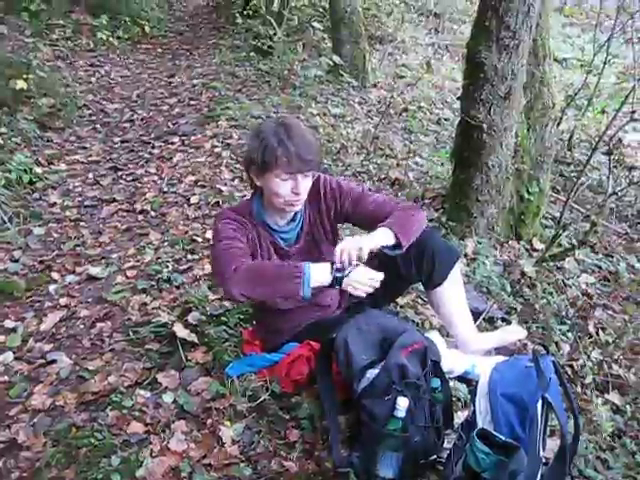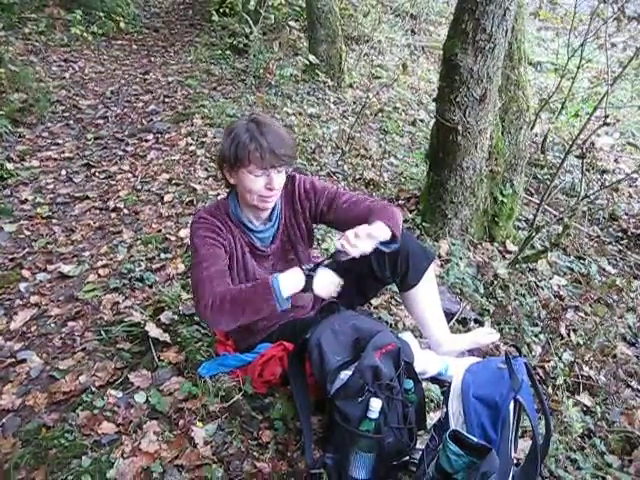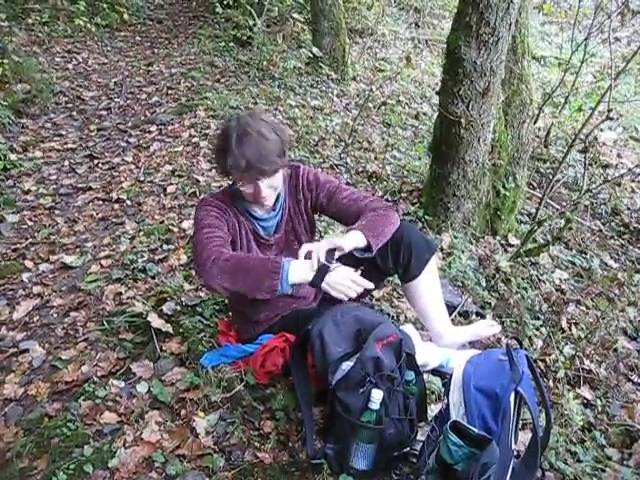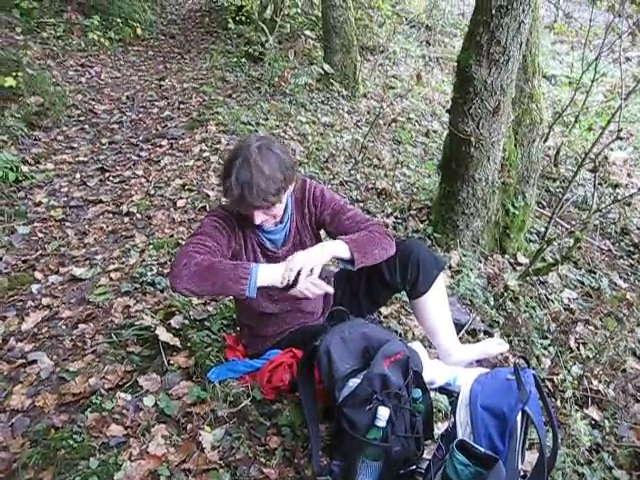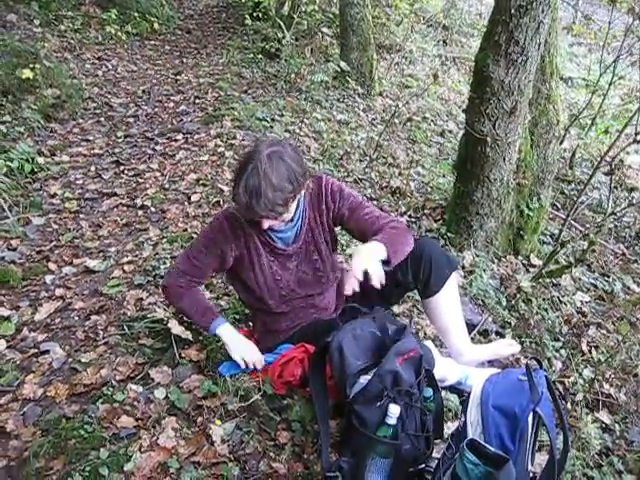
dt=1s
person 1, frame 1
left shoulder: (325, 192)
right shoulder: (235, 224)
left elbow: (411, 215)
right elbow: (234, 279)
left wrist: (371, 240)
right wrist: (332, 272)
left hip: (344, 298)
right hip: (296, 332)
left knee: (426, 243)
left ankle: (467, 342)
person 1, frame 2
left shoulder: (298, 191)
right shoulder: (210, 225)
left elbow: (387, 213)
right elbow: (214, 310)
left wrist: (371, 231)
right wrist: (301, 279)
left hip: (316, 298)
right hip: (269, 333)
left knee: (401, 245)
left ankle: (441, 343)
person 1, frame 3
left shoulder: (302, 181)
right shoulder: (217, 209)
left elbow: (384, 213)
right elbow: (212, 269)
left wrist: (341, 242)
right wrist: (312, 271)
left hip: (319, 290)
right hip: (272, 323)
left knee: (405, 237)
left ankle: (442, 335)
person 1, frame 4
left shoulder: (309, 195)
right shoulder: (225, 223)
left elbow: (382, 240)
right elbow: (183, 272)
left wrist: (328, 249)
right wrist: (275, 274)
left hip: (326, 299)
right hip: (282, 337)
left knee: (412, 253)
left ankle: (450, 352)
person 1, frame 5
left shoulder: (324, 192)
right shoulder: (231, 225)
left elbow: (401, 235)
right elbow: (177, 282)
left wrist: (372, 250)
right wrist: (227, 333)
left hip: (341, 296)
right hip: (295, 332)
left knee: (425, 252)
left ankle: (462, 352)
